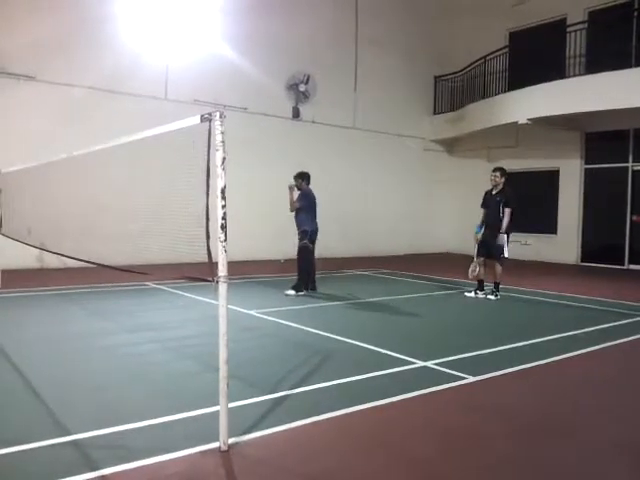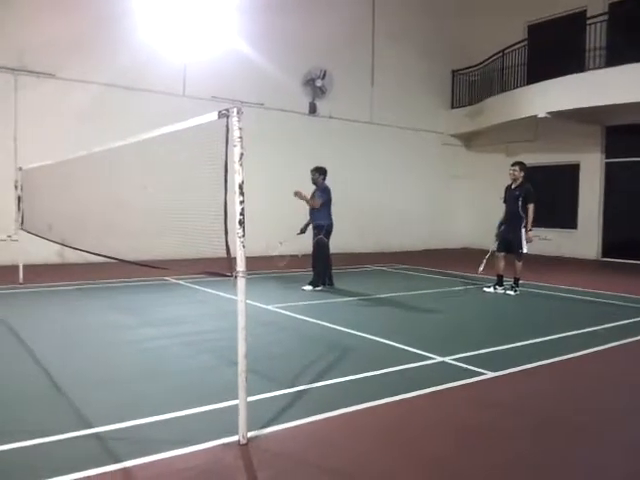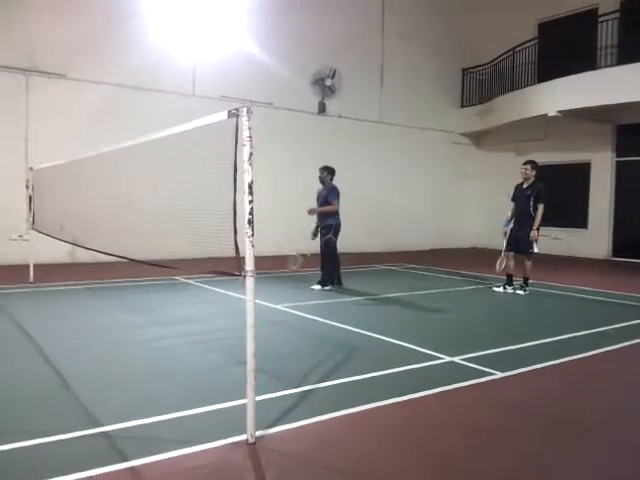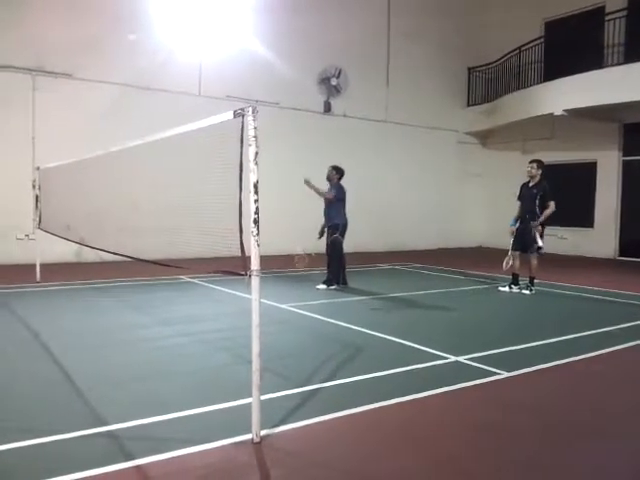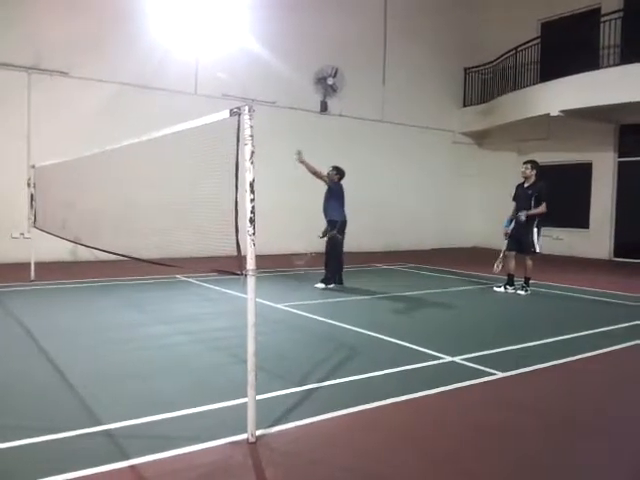
dt=0.4s
person 1, frame 1
left shoulder: (507, 194)
right shoulder: (487, 193)
left elbow: (507, 214)
left wrist: (502, 232)
right wrist: (479, 230)
left hip: (499, 234)
right hip: (486, 232)
left knee: (498, 261)
right knee: (480, 259)
left ankle: (496, 291)
right ankle: (480, 289)
person 1, frame 2
left shoulder: (526, 188)
right shoulder: (508, 188)
left elbow: (530, 209)
left wrist: (529, 229)
right wrist: (499, 226)
left hip: (519, 229)
right hip: (506, 228)
left knee: (518, 257)
right knee: (499, 254)
left ankle: (515, 286)
right ankle: (499, 284)
person 1, frame 3
left shoulder: (538, 188)
right shoulder: (518, 187)
left elbow: (540, 209)
left wrist: (535, 228)
right wrist: (506, 224)
left hip: (529, 229)
right hip: (516, 227)
left knee: (527, 256)
right knee: (509, 254)
left ankle: (525, 285)
right ankle: (509, 284)
person 1, frame 4
left shoulder: (544, 186)
right shoulder: (524, 186)
left elbow: (552, 207)
left wrist: (539, 222)
right wrist: (513, 223)
left hip: (535, 226)
right hip: (522, 226)
left knee: (532, 255)
right knee: (515, 253)
left ankle: (531, 285)
right ankle: (514, 284)
person 1, frame 5
left shoulder: (540, 187)
right shoulder: (519, 187)
left elbow: (543, 208)
left wrist: (527, 213)
right wrist: (508, 224)
left hip: (530, 227)
right hip: (517, 226)
left knee: (528, 256)
right knee: (509, 253)
left ankle: (526, 286)
right ankle: (510, 284)
person 2, frame 1
left shoulder: (306, 194)
right shoulder: (306, 194)
left elbow: (292, 207)
left wrist: (291, 192)
left hip: (307, 231)
right hip: (307, 230)
left knee: (303, 259)
right knee: (308, 259)
left ankle: (299, 287)
right ankle: (310, 286)
person 2, frame 2
left shoulder: (324, 189)
right shoulder: (318, 190)
left elbow: (316, 204)
left wrist: (302, 196)
right wrist: (306, 225)
left hip: (323, 226)
right hip: (319, 226)
left knee: (318, 255)
right knee: (323, 255)
left ankle: (316, 283)
right ankle: (327, 281)
person 2, frame 3
left shoulder: (332, 189)
right shoulder: (321, 191)
left elbow: (335, 207)
left wrist: (317, 209)
right wrist: (316, 227)
left hip: (331, 225)
right hip: (324, 226)
left knee: (327, 254)
right knee: (331, 254)
left ankle: (325, 282)
right ankle: (335, 281)
person 2, frame 4
left shoulder: (338, 188)
right shoulder: (330, 189)
left elbow: (328, 196)
left wrist: (312, 186)
right wrist: (323, 227)
left hip: (338, 225)
right hip: (332, 225)
left knee: (333, 254)
right knee: (337, 254)
left ankle: (330, 282)
right ankle: (340, 281)
person 2, frame 5
left shoulder: (336, 186)
right shoulder: (333, 189)
left elbow: (318, 174)
left wrist: (303, 161)
right wrist: (327, 228)
left hip: (337, 223)
right hip: (334, 223)
left knee: (331, 252)
right knee: (336, 253)
left ankle: (328, 281)
right ankle: (337, 280)
